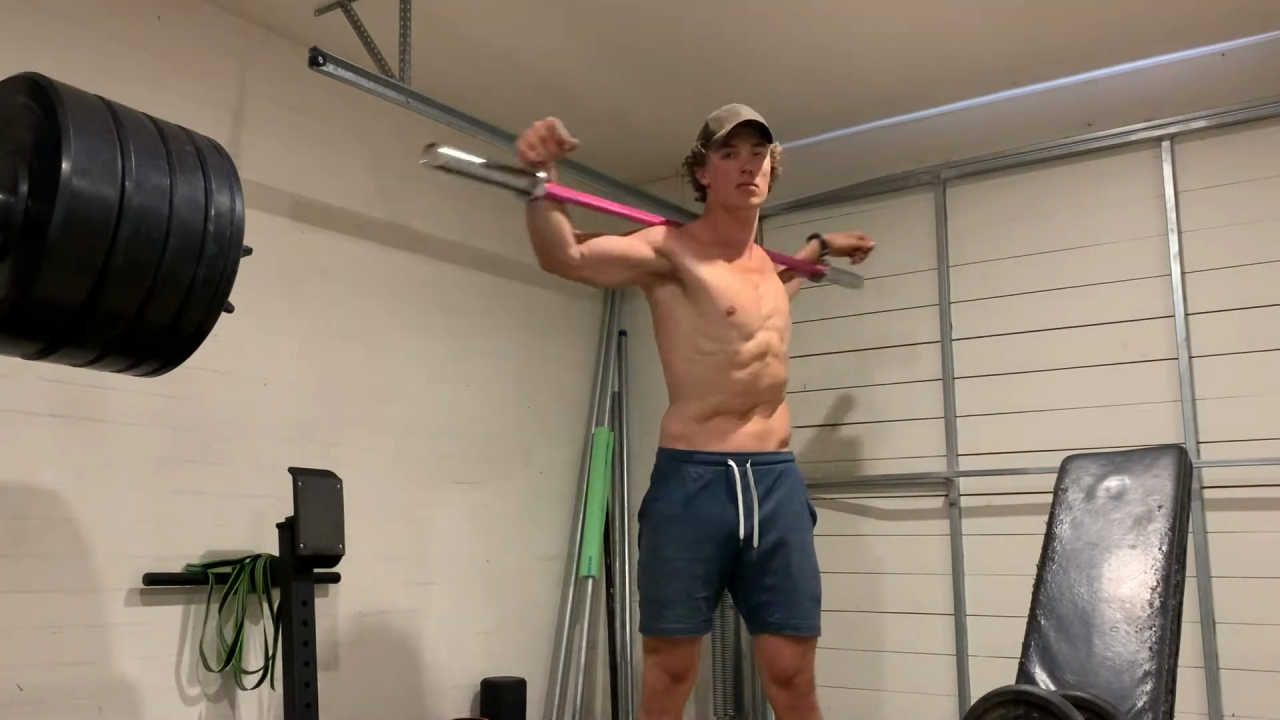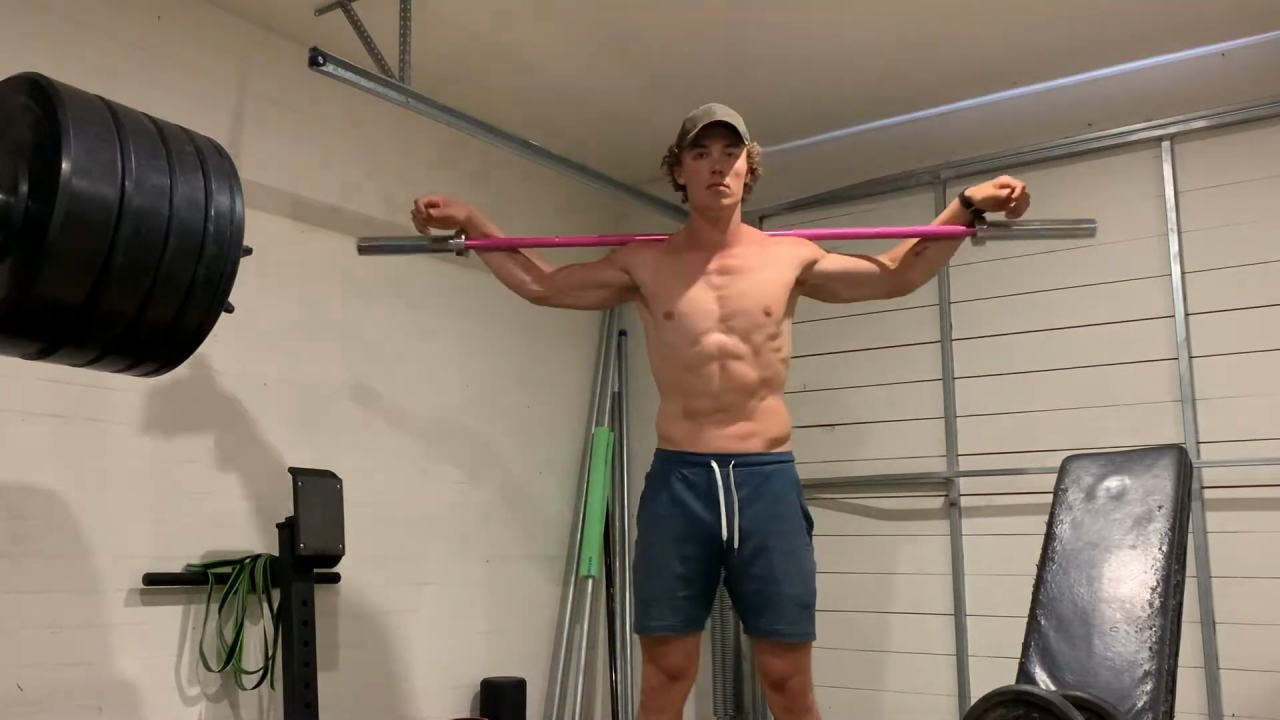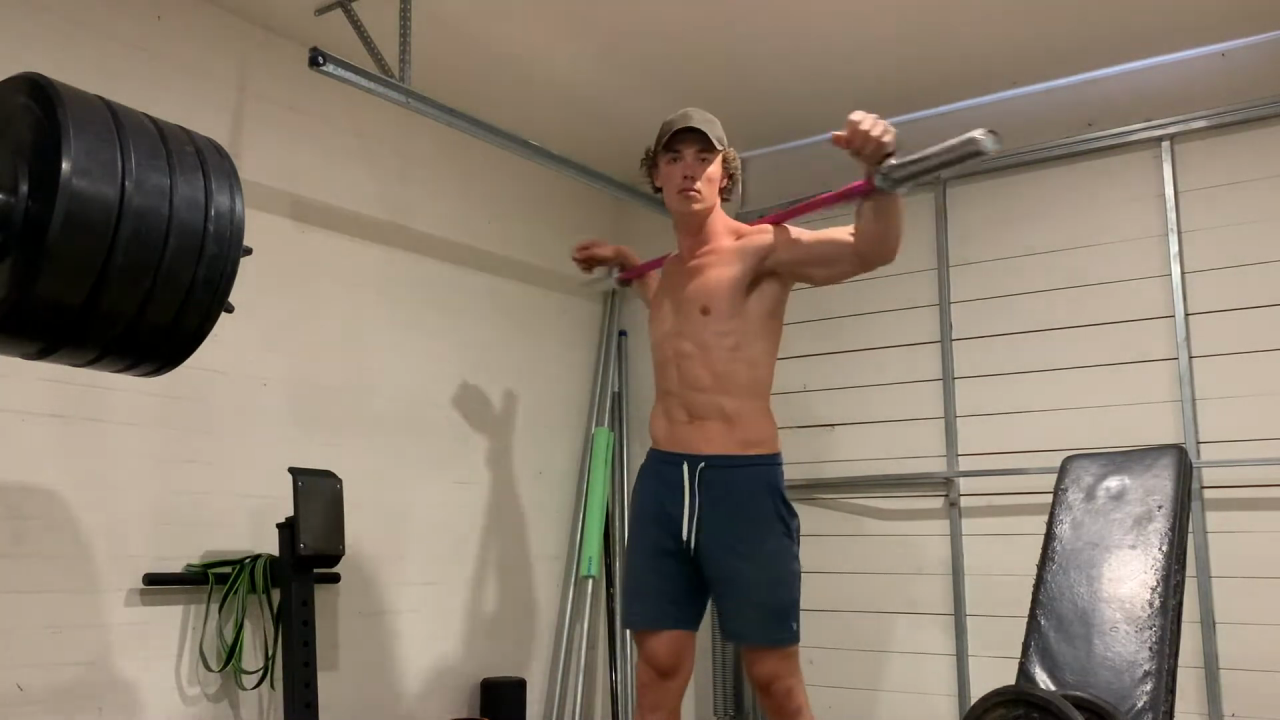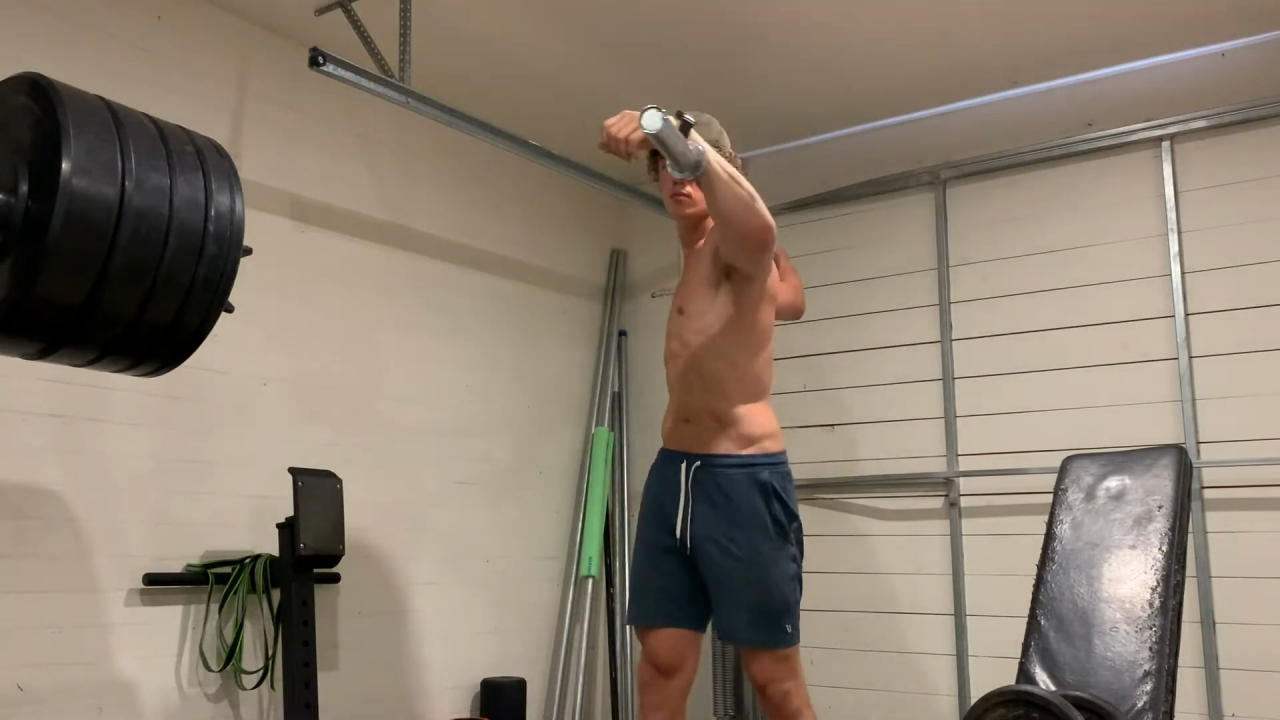
dt=0.4s
person 1, frame 1
left shoulder: (765, 266)
right shoulder: (671, 248)
right elbow: (562, 254)
left wrist: (820, 249)
right wrist: (535, 174)
left hip: (777, 483)
right hip: (690, 483)
person 1, frame 2
left shoulder: (788, 257)
right shoulder: (643, 263)
left elbow: (896, 276)
right elbow: (542, 285)
left wrist: (966, 208)
right wrist: (475, 227)
left hip: (766, 480)
right hip: (677, 483)
person 1, frame 3
left shoulder: (764, 247)
right shoulder: (670, 270)
left elbow: (874, 248)
left wrist: (877, 164)
right wrist: (624, 264)
left hip: (743, 482)
right hip: (663, 479)
right knee: (659, 666)
person 1, frame 4
left shoulder: (735, 246)
right shoulder: (702, 264)
left elbow: (755, 226)
right elbow: (789, 297)
left wrist: (680, 138)
left hip: (743, 479)
right hip: (673, 475)
right knee: (662, 665)
